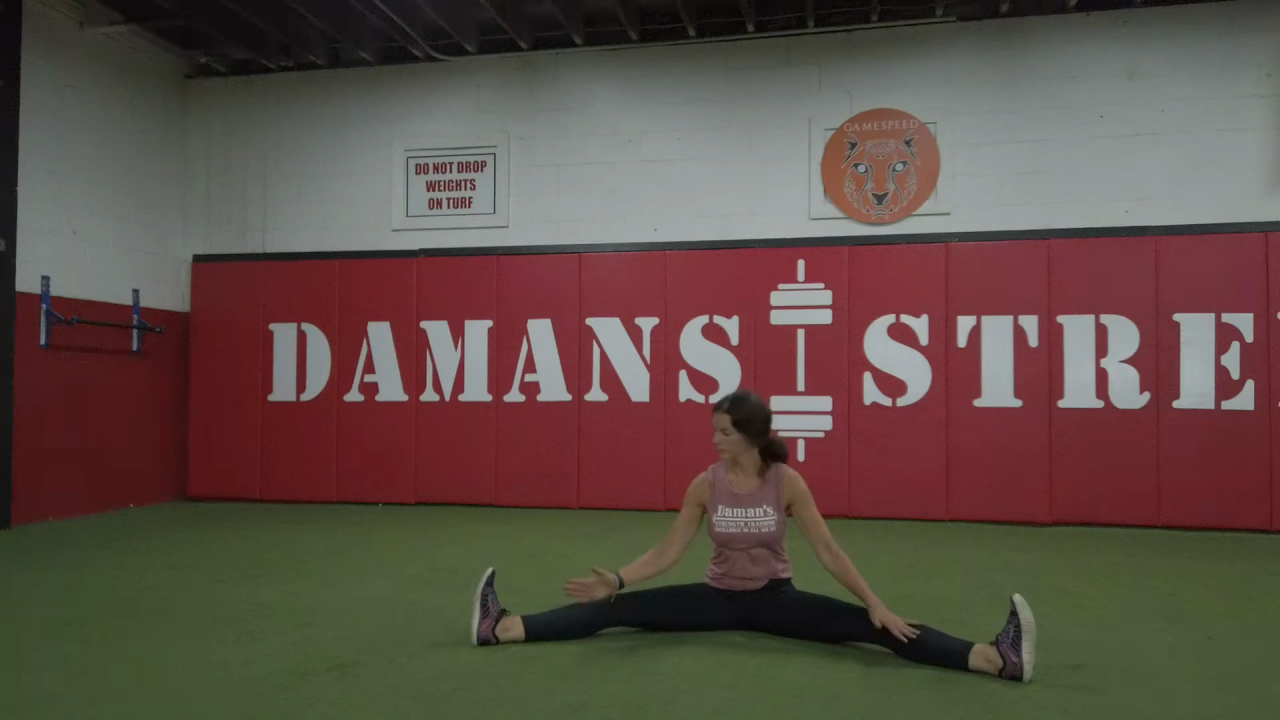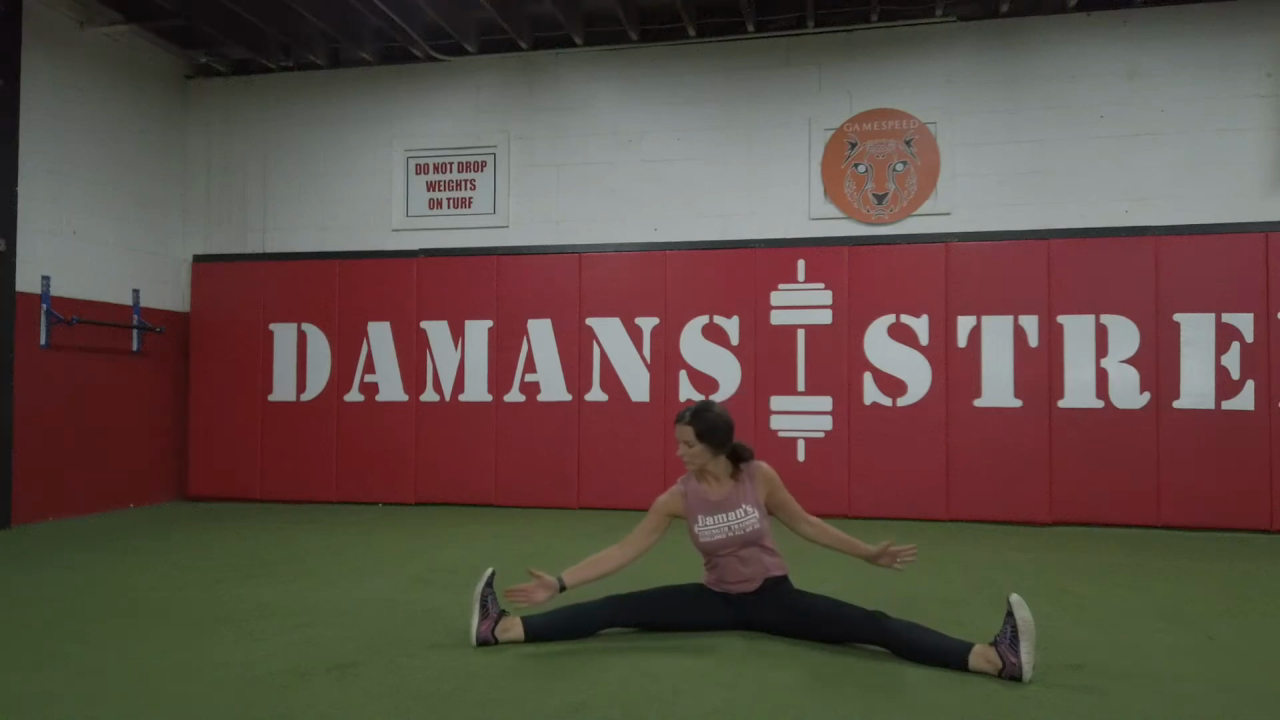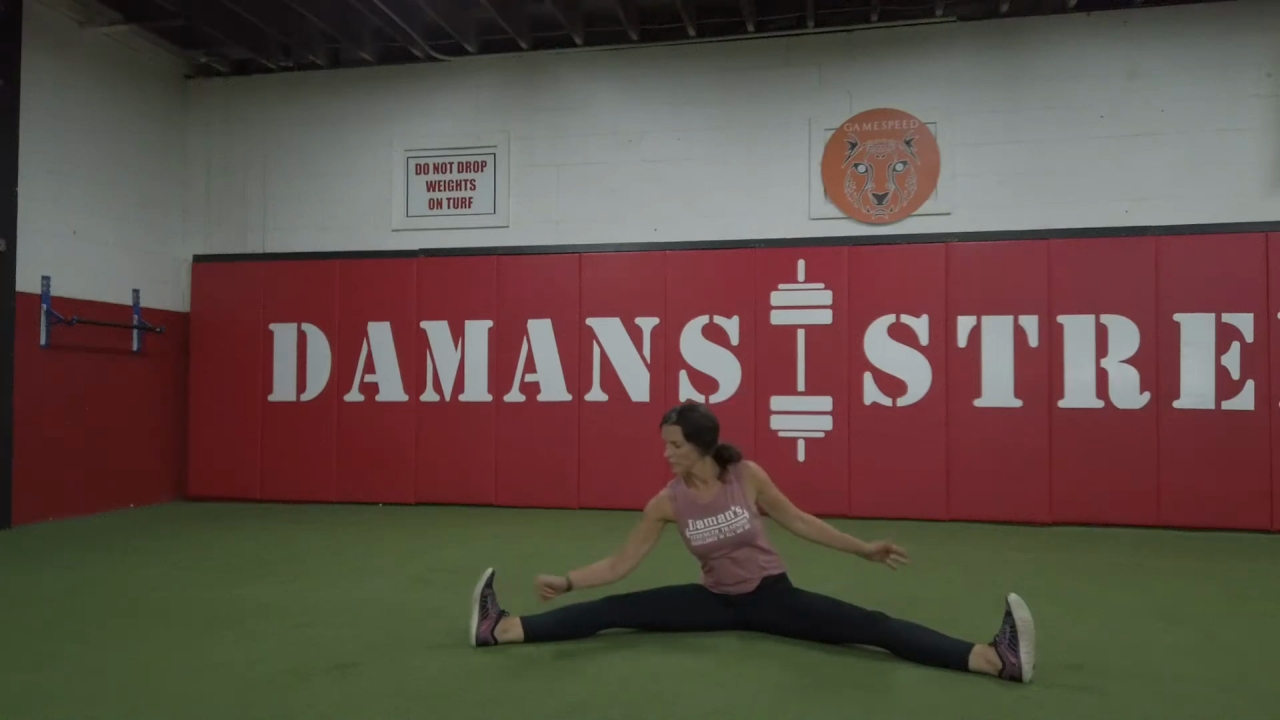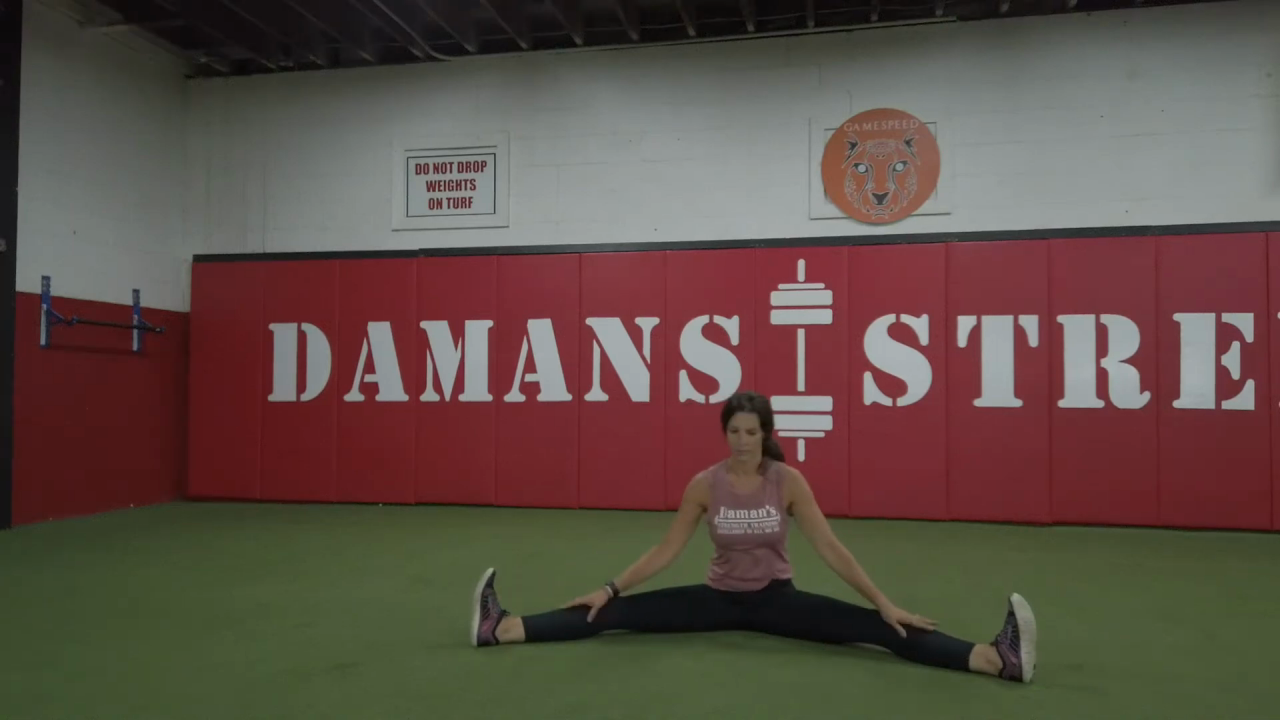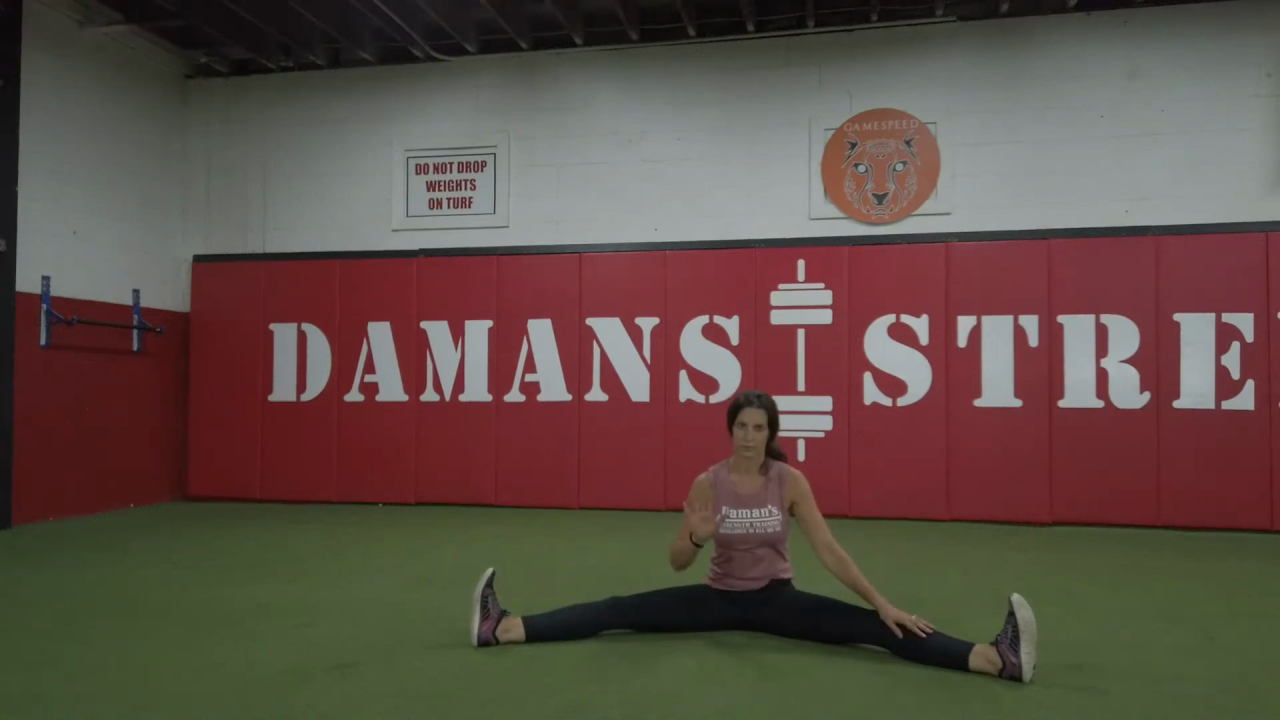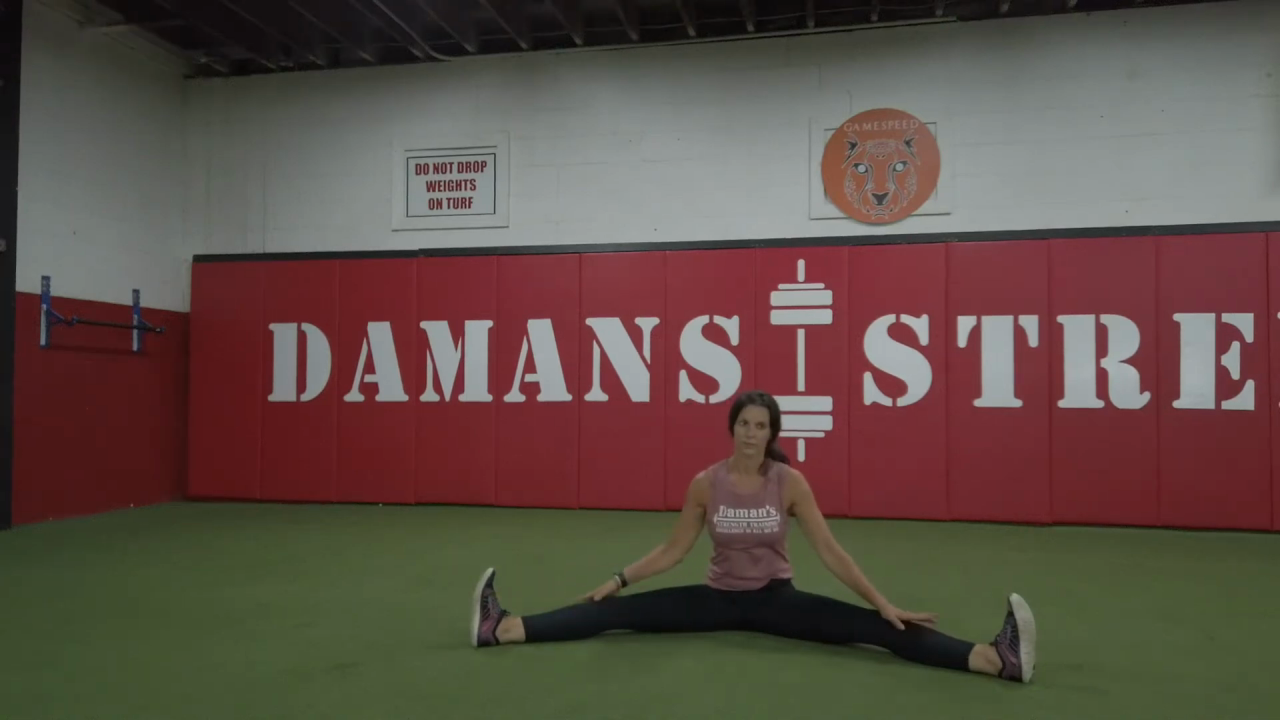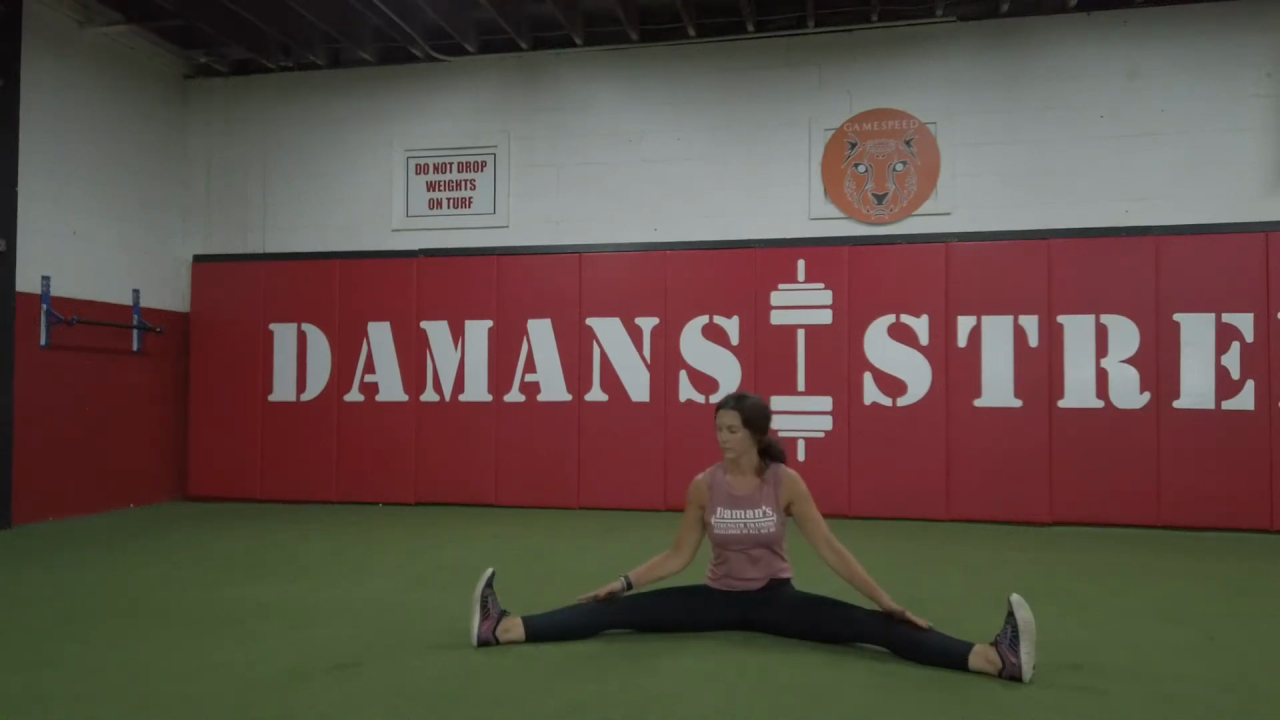
dt=0.7s
person 1, frame 1
left shoulder: (787, 482)
right shoulder: (705, 484)
left elbow: (827, 549)
right elbow: (668, 551)
left wrist: (875, 602)
right wrist: (614, 581)
left hip: (775, 597)
right hip: (720, 597)
left knee: (869, 626)
right knee: (619, 611)
left ankle: (997, 659)
right ankle: (502, 628)
person 1, frame 2
left shoulder: (760, 476)
right shoulder: (677, 497)
left elbow: (803, 523)
right elbow: (623, 551)
left wrist: (868, 553)
right wrist: (558, 583)
left hip: (772, 596)
right hip: (717, 600)
left knee: (869, 625)
right knee: (618, 610)
left ankle: (995, 658)
right ankle: (502, 629)
person 1, frame 3
left shoulder: (748, 475)
right shoulder: (667, 501)
left elbow: (796, 520)
right elbow: (621, 560)
left wrist: (861, 547)
right wrist: (566, 580)
left hip: (771, 594)
right hip: (715, 600)
left knee: (868, 625)
right knee: (613, 610)
left ankle: (996, 658)
right ankle: (499, 628)
person 1, frame 4
left shoulder: (788, 481)
right shoulder: (704, 484)
left elbow: (830, 548)
right elbow: (665, 550)
left wrist: (885, 603)
right wrist: (609, 588)
left hip: (776, 598)
right hip: (720, 598)
left knee: (872, 627)
right knee: (620, 614)
left ankle: (997, 659)
right ankle: (502, 628)
person 1, frame 5
left shoulder: (790, 481)
right shoulder: (707, 483)
left elbow: (829, 550)
right elbow: (678, 562)
left wrist: (883, 603)
right wrist: (697, 537)
left hip: (775, 598)
right hip: (719, 596)
left knee: (869, 627)
right knee: (621, 611)
left ankle: (998, 658)
right ankle: (501, 626)
person 1, frame 6
left shoulder: (790, 483)
right shoulder: (705, 483)
left elbow: (830, 551)
right elbow: (674, 549)
left wrist: (884, 603)
right wrist: (619, 579)
left hip: (775, 598)
right hip: (719, 597)
left knee: (870, 627)
right knee: (618, 612)
left ankle: (996, 658)
right ankle: (502, 629)
person 1, frame 7
left shoulder: (786, 482)
right shoulder: (703, 485)
left elbow: (830, 548)
right elbow: (678, 554)
left wrist: (884, 598)
right wrist: (623, 580)
left hip: (774, 598)
right hip: (719, 597)
left knee: (868, 626)
right knee: (618, 611)
left ankle: (996, 658)
right ankle: (501, 628)
